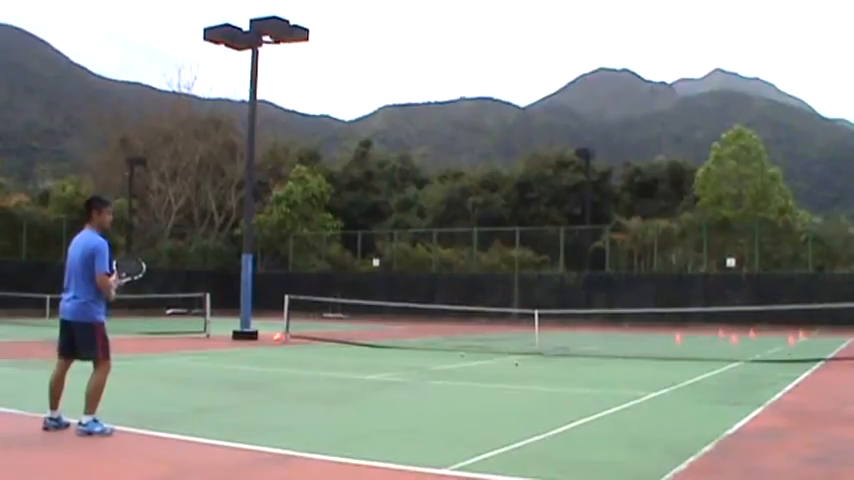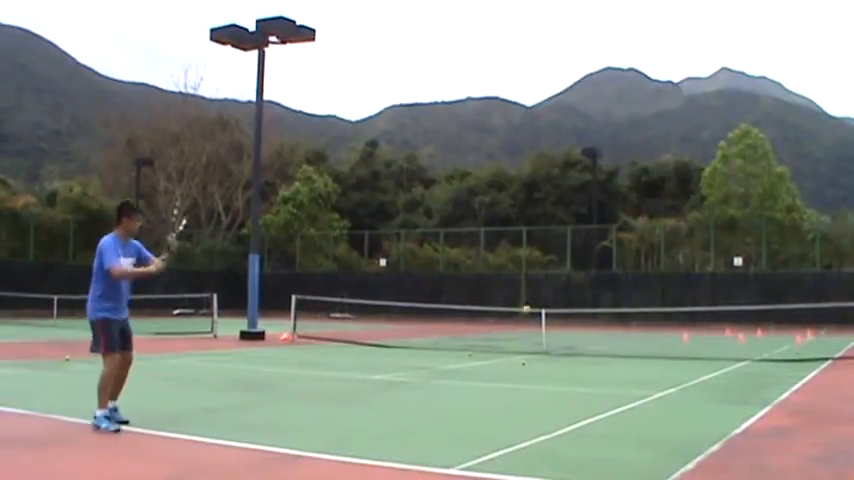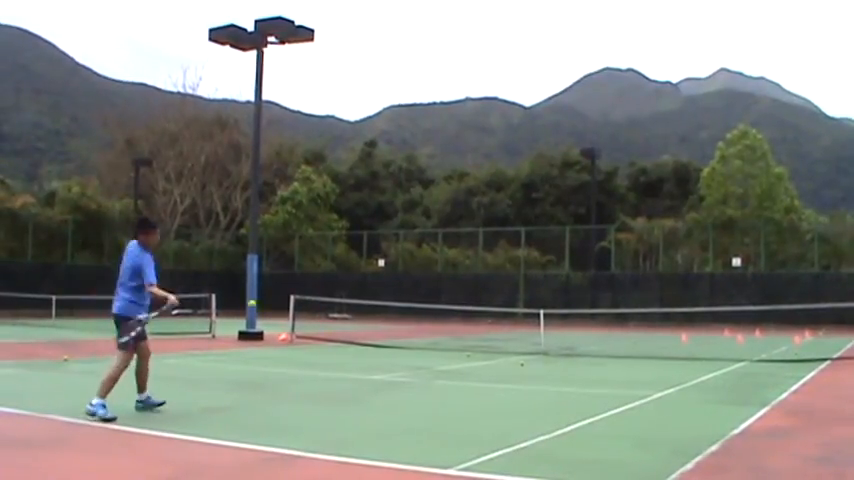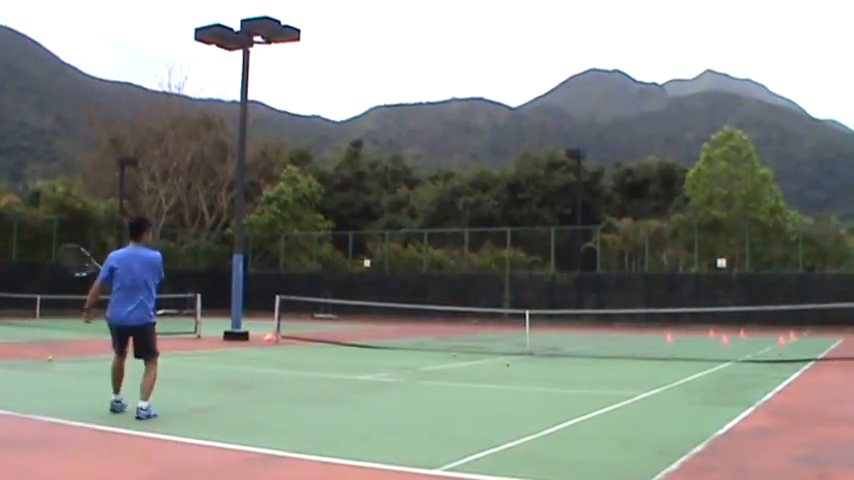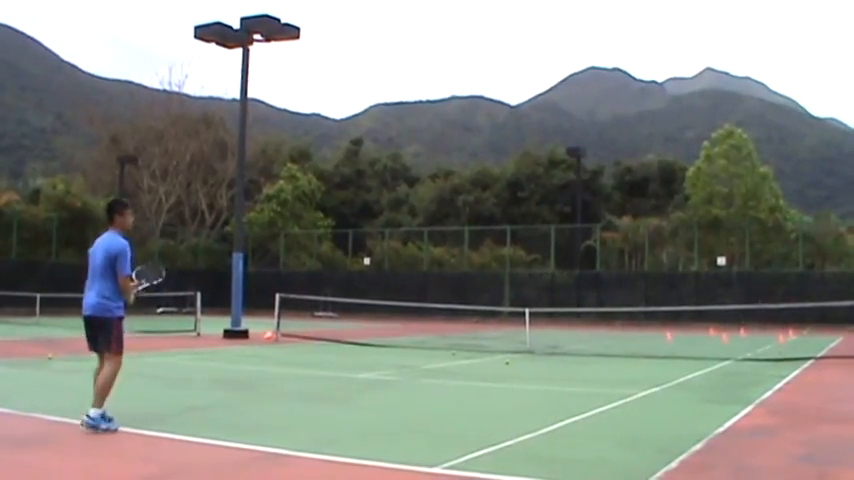
dt=0.7s
person 1, frame 1
left shoulder: (77, 241)
right shoulder: (99, 243)
right elbow: (101, 282)
left wrist: (110, 281)
right wrist: (111, 293)
left hip: (68, 311)
right hip: (88, 313)
left knee: (62, 363)
right knee: (102, 365)
left ankle: (53, 416)
right ankle: (88, 420)
person 1, frame 2
left shoulder: (134, 245)
right shoulder: (107, 243)
left elbow: (156, 264)
right elbow: (118, 272)
right wrist: (149, 270)
left hip: (121, 313)
right hip: (102, 312)
left knee: (126, 359)
right knee: (113, 361)
left ankle: (111, 406)
right ankle: (101, 414)
person 1, frame 3
left shoulder: (133, 245)
right shoulder: (145, 260)
right elbow: (151, 288)
right wrist: (168, 296)
left hip: (133, 313)
right hip: (129, 313)
left knee: (145, 352)
right knee: (124, 358)
left ankle: (143, 398)
right ankle: (97, 403)
person 1, frame 4
left shoulder: (114, 257)
right shoulder: (155, 257)
left elbow: (97, 287)
left wrist: (87, 308)
left hip: (117, 318)
right hip: (143, 319)
left knee: (120, 356)
right knee: (151, 362)
left ankle: (116, 399)
right ankle: (144, 406)
person 1, frame 5
left shoulder: (99, 242)
right shoulder: (120, 244)
right elbow: (123, 282)
left wrist: (126, 288)
right wrist: (129, 297)
left hip: (90, 308)
right hip: (108, 310)
left knee: (103, 360)
right knee: (113, 362)
left ankle: (96, 412)
right ankle: (94, 415)
